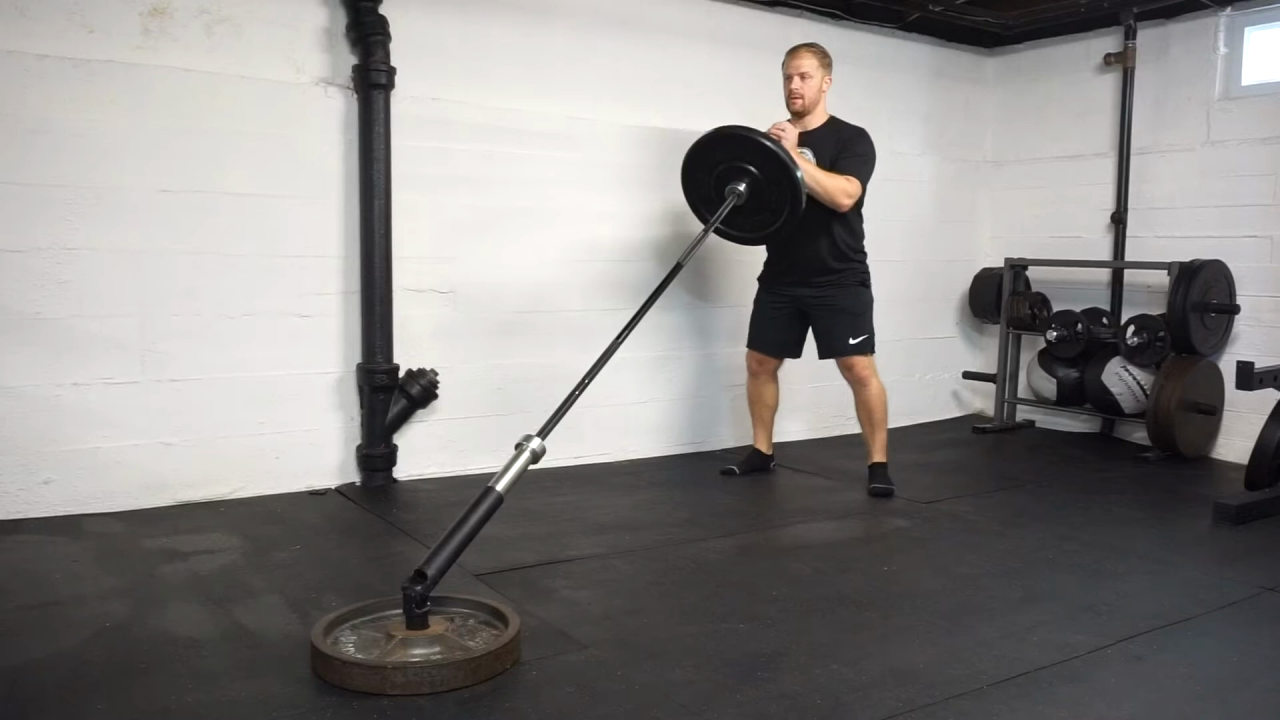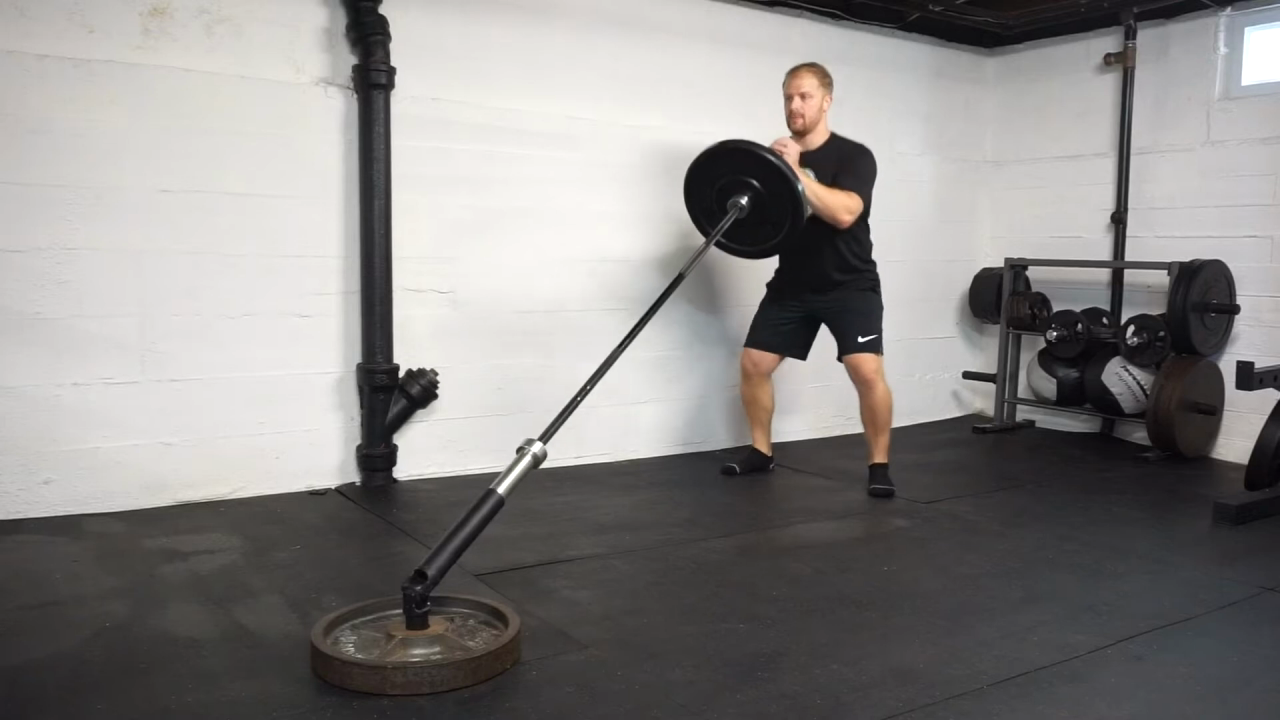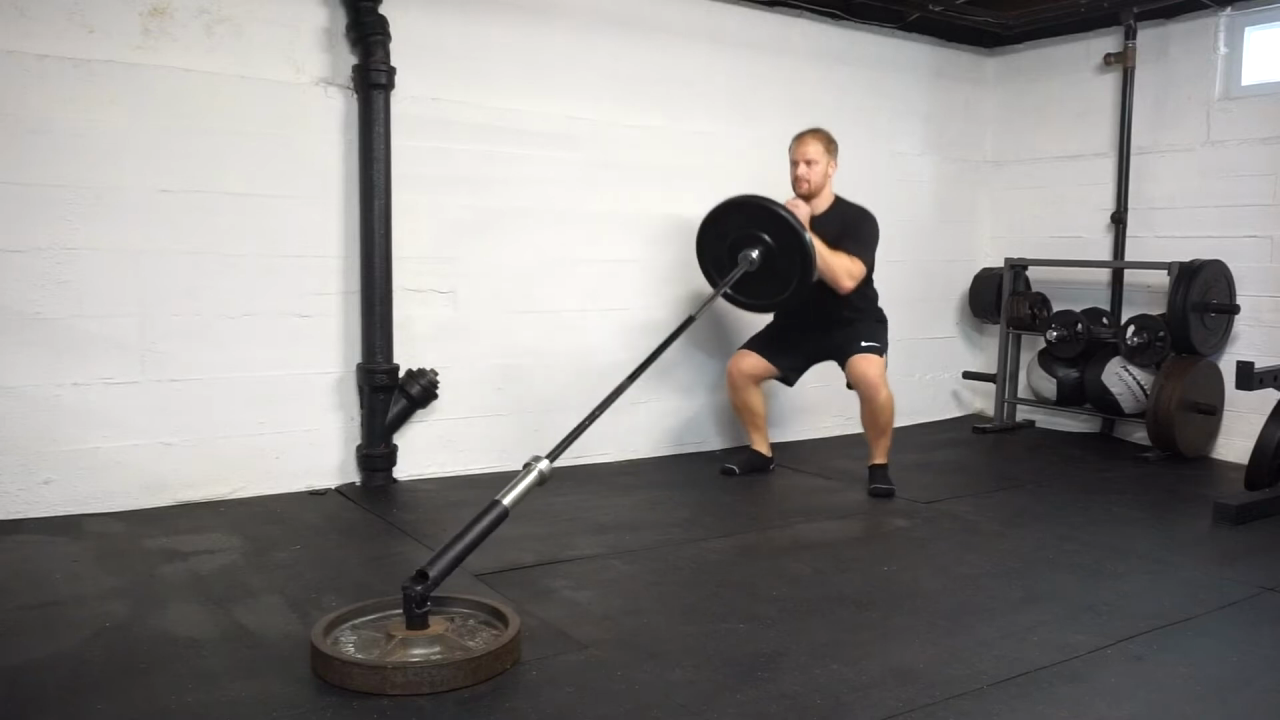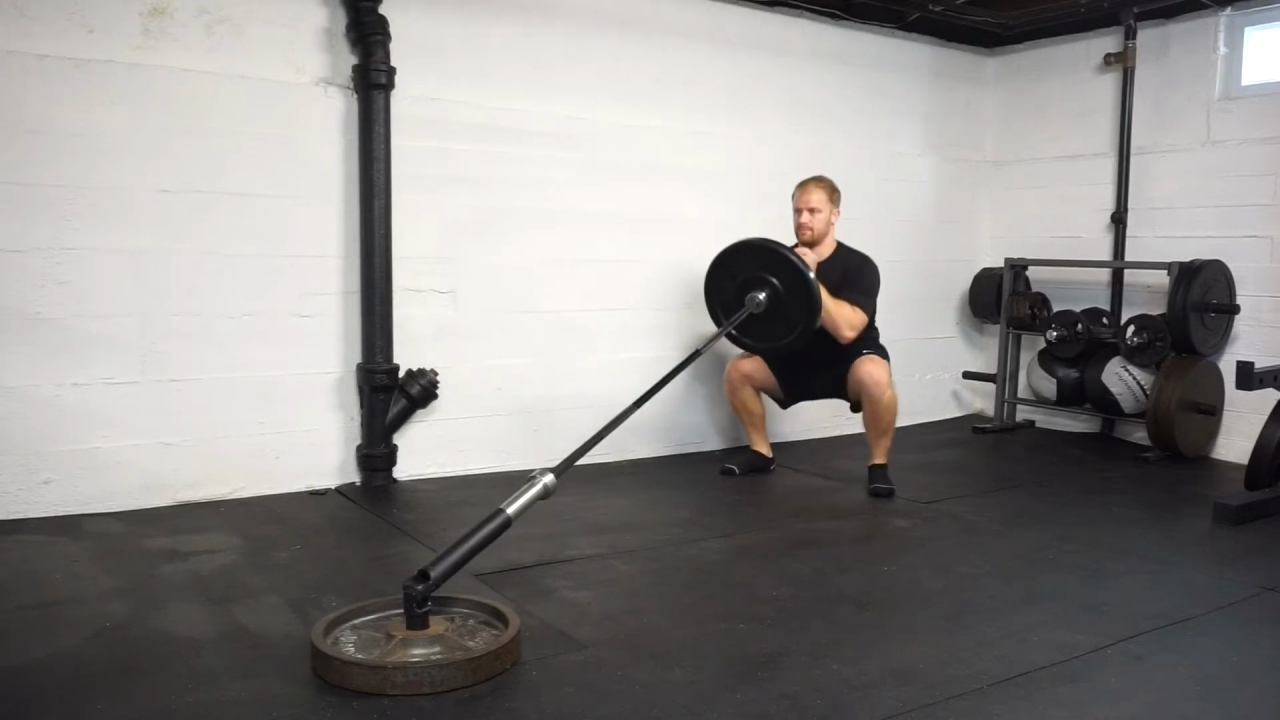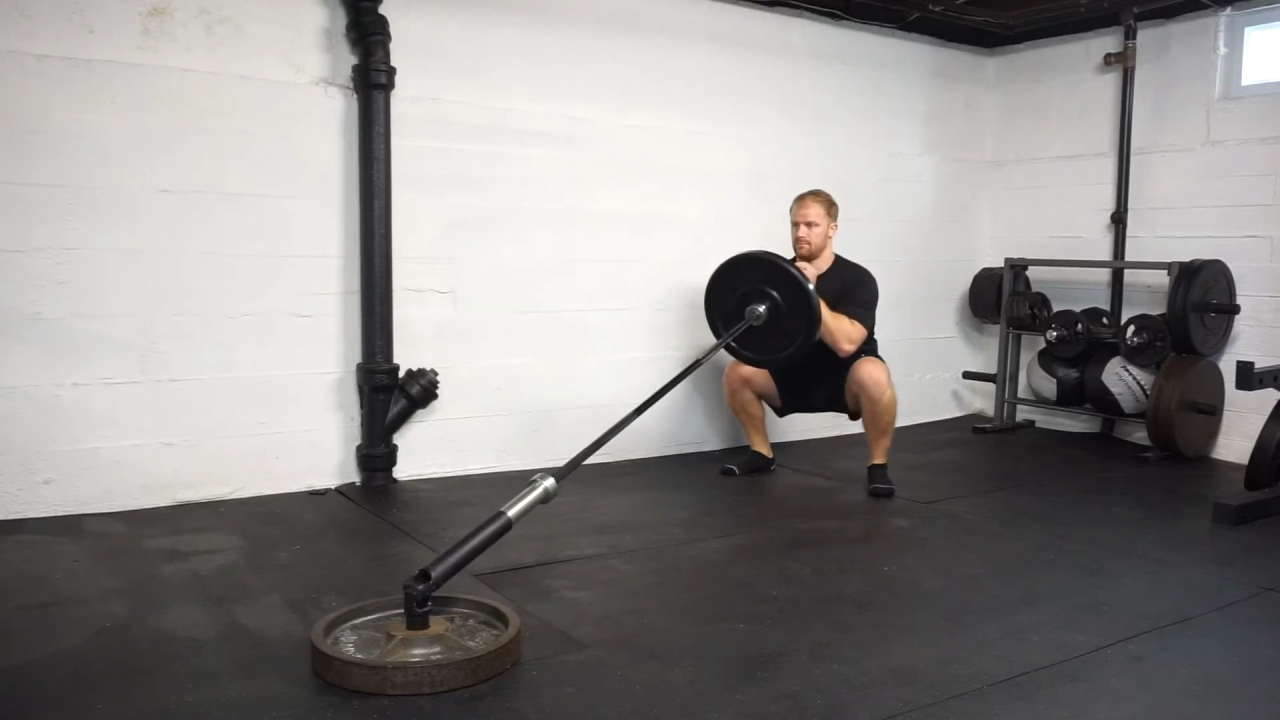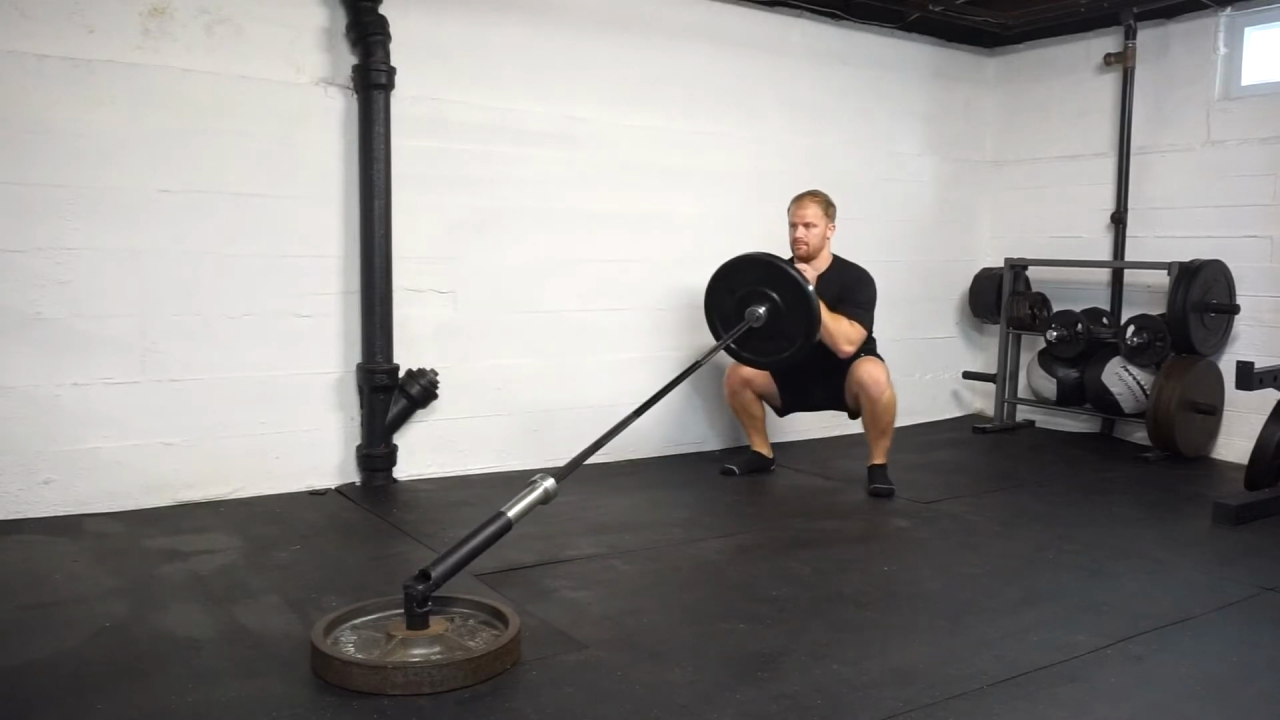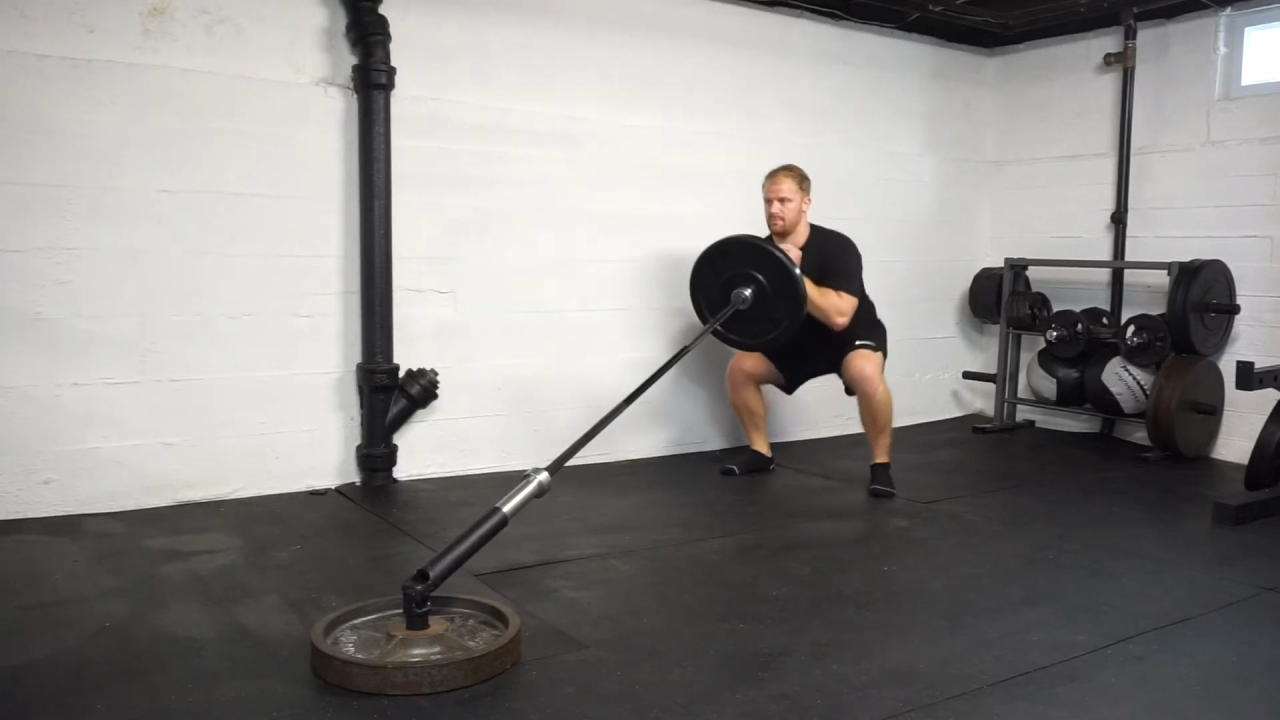
dt=0.4s
person 1, frame 1
left shoulder: (850, 138)
right shoulder: (773, 139)
left elbow: (843, 196)
left wrist: (794, 157)
left hip: (838, 278)
right hip: (780, 278)
left knee: (858, 370)
right knee: (759, 363)
left ankle: (878, 464)
right ankle: (762, 451)
person 1, frame 2
left shoulder: (853, 156)
right shoulder: (774, 158)
left elbow: (844, 213)
left wrist: (795, 172)
left hip: (849, 285)
right hip: (792, 283)
left knee: (866, 371)
right knee: (753, 363)
left ankle: (879, 464)
right ankle: (760, 451)
person 1, frame 3
left shoulder: (856, 220)
left elbow: (845, 279)
left wrist: (804, 232)
left hip: (853, 323)
right hip: (797, 321)
left knee: (869, 376)
right knee: (739, 368)
left ankle: (878, 465)
right ankle: (760, 451)
person 1, frame 4
left shoulder: (858, 266)
left elbow: (847, 330)
left hip: (849, 363)
right hip: (800, 359)
left knee: (874, 376)
right knee: (739, 371)
left ankle: (878, 465)
right ankle: (761, 452)
person 1, frame 5
left shoulder: (856, 279)
left elbow: (846, 344)
left hip: (845, 379)
right hip: (797, 373)
left knee: (873, 376)
right knee: (738, 374)
left ankle: (878, 466)
right ankle: (761, 452)
person 1, frame 6
left shoulder: (854, 279)
left elbow: (846, 345)
left hip: (845, 375)
right hip: (798, 371)
left knee: (873, 377)
right knee: (738, 375)
left ankle: (878, 465)
right ankle: (761, 452)
person 1, frame 7
left shoulder: (835, 247)
left elbow: (839, 317)
left hip: (851, 333)
right hip: (799, 335)
left knee: (866, 374)
right knee: (740, 368)
left ankle: (880, 464)
right ankle: (761, 452)
